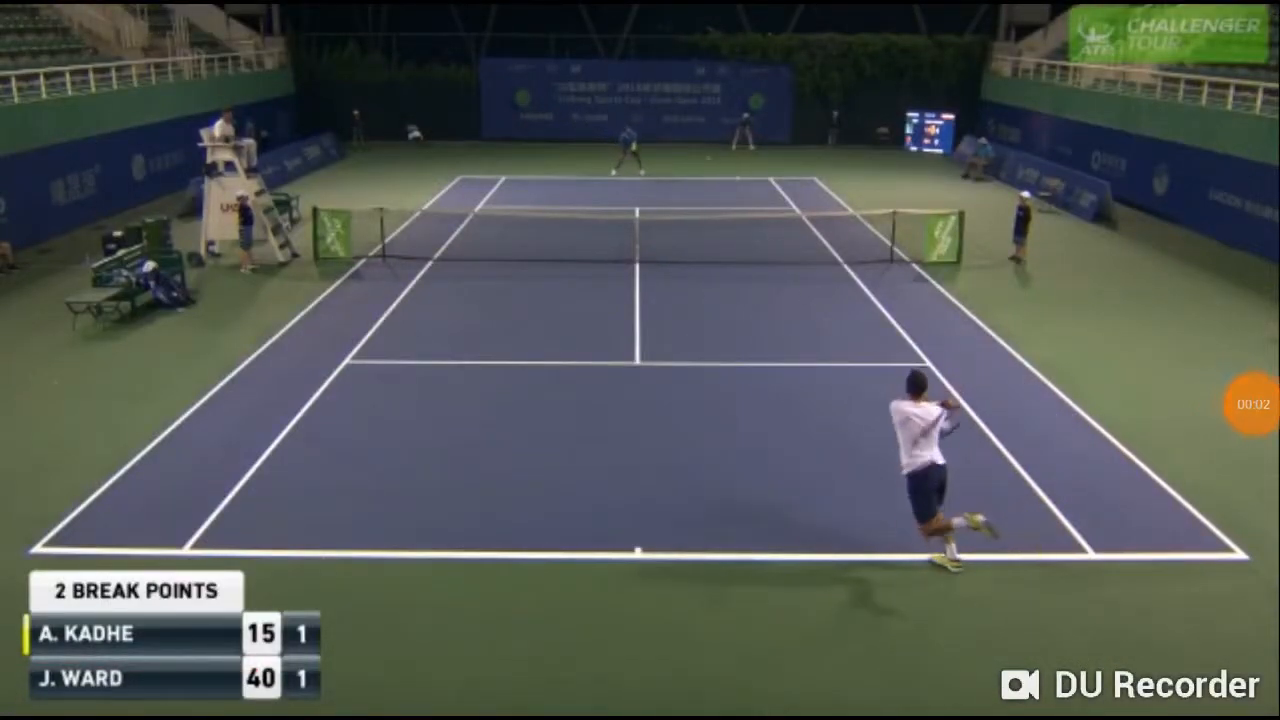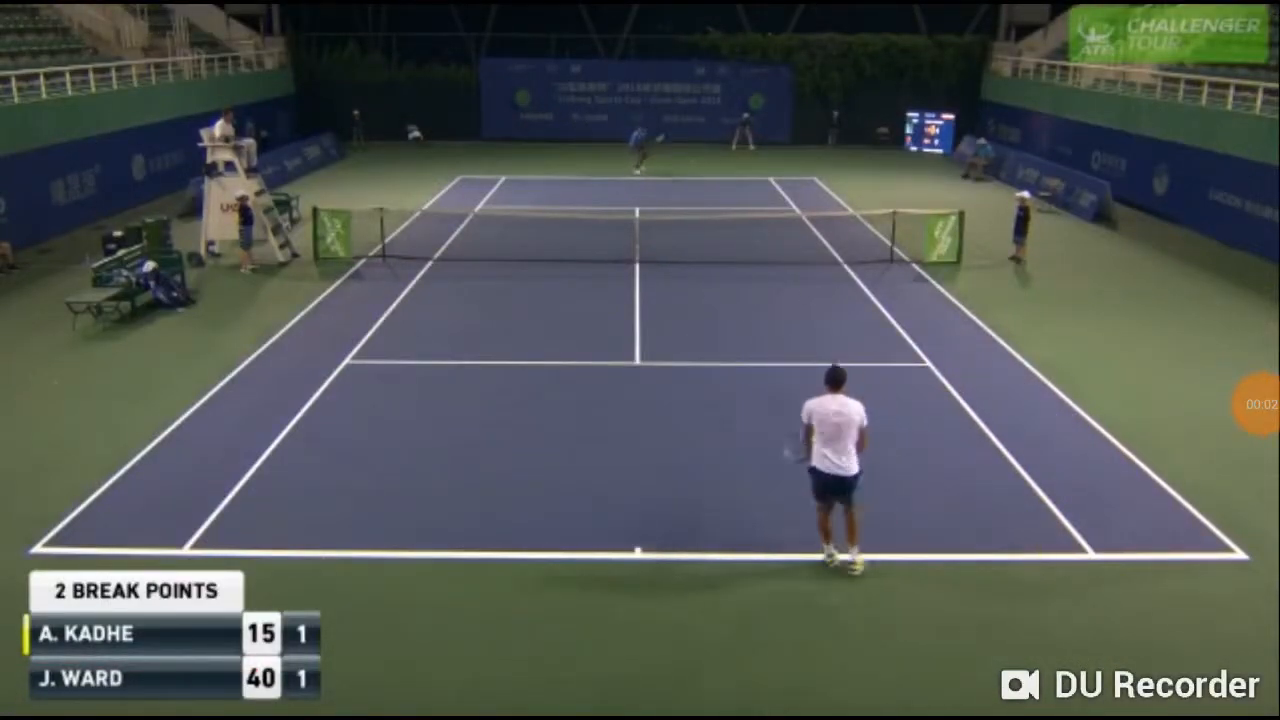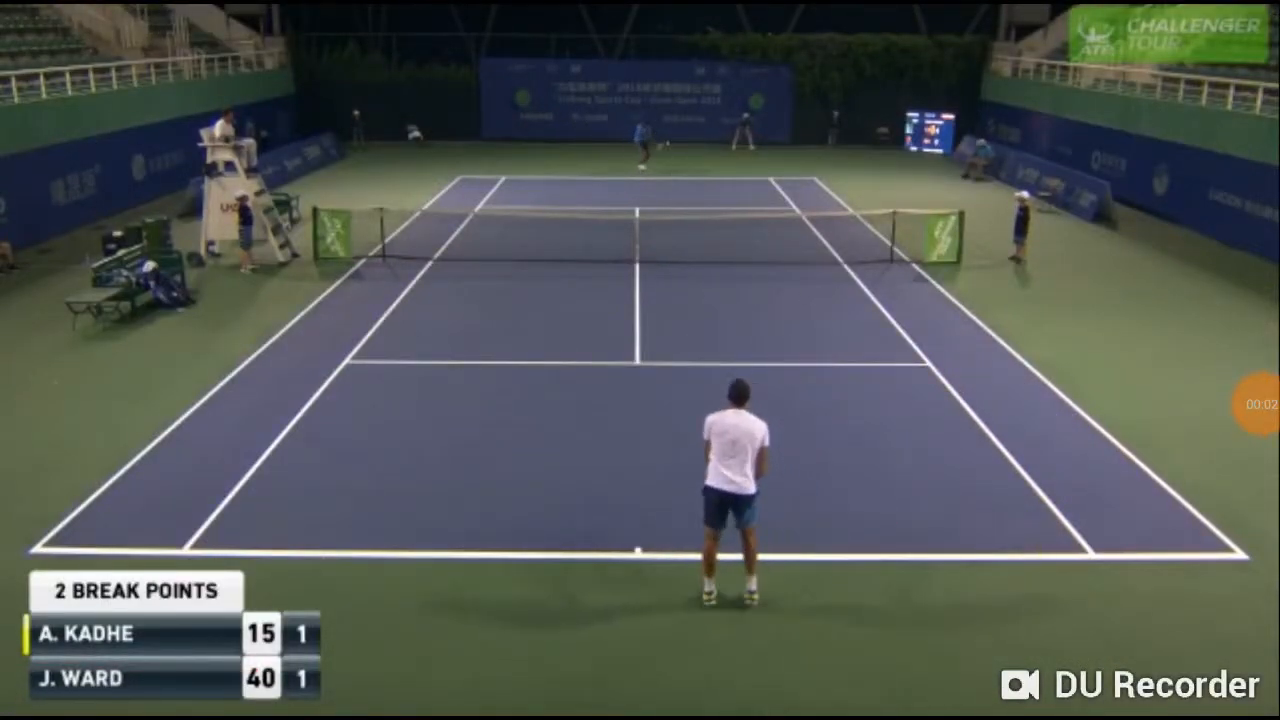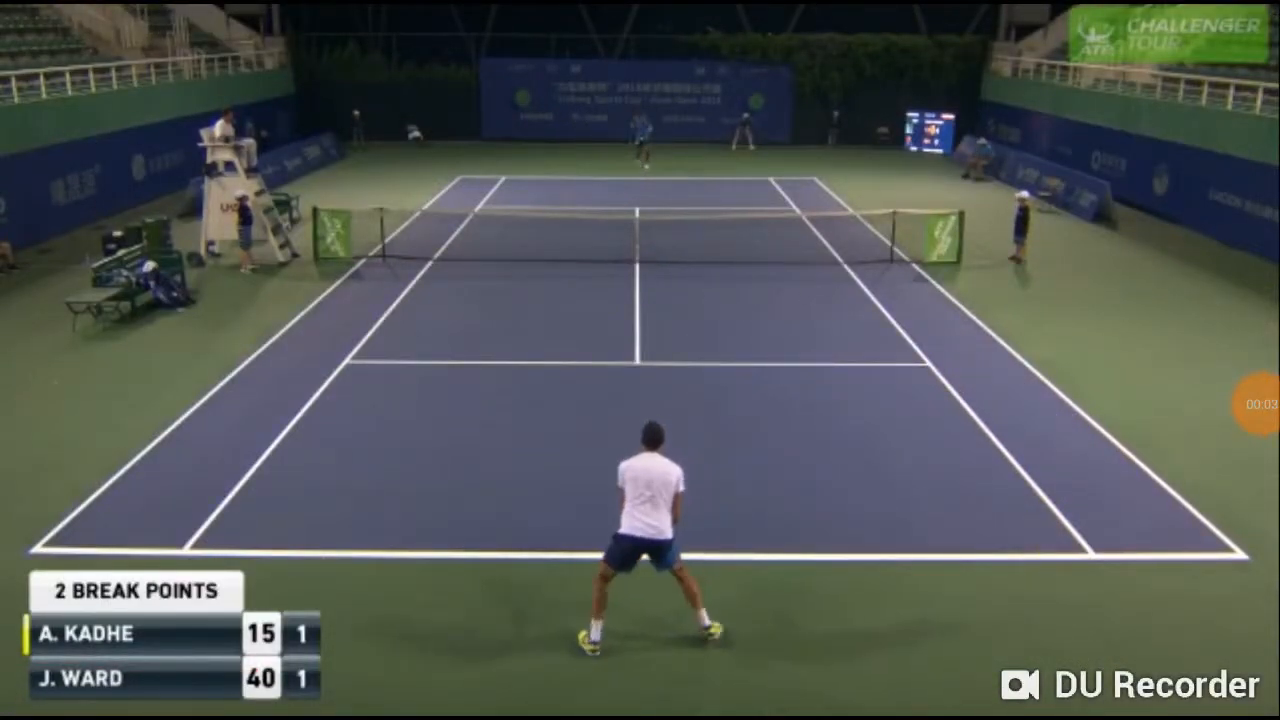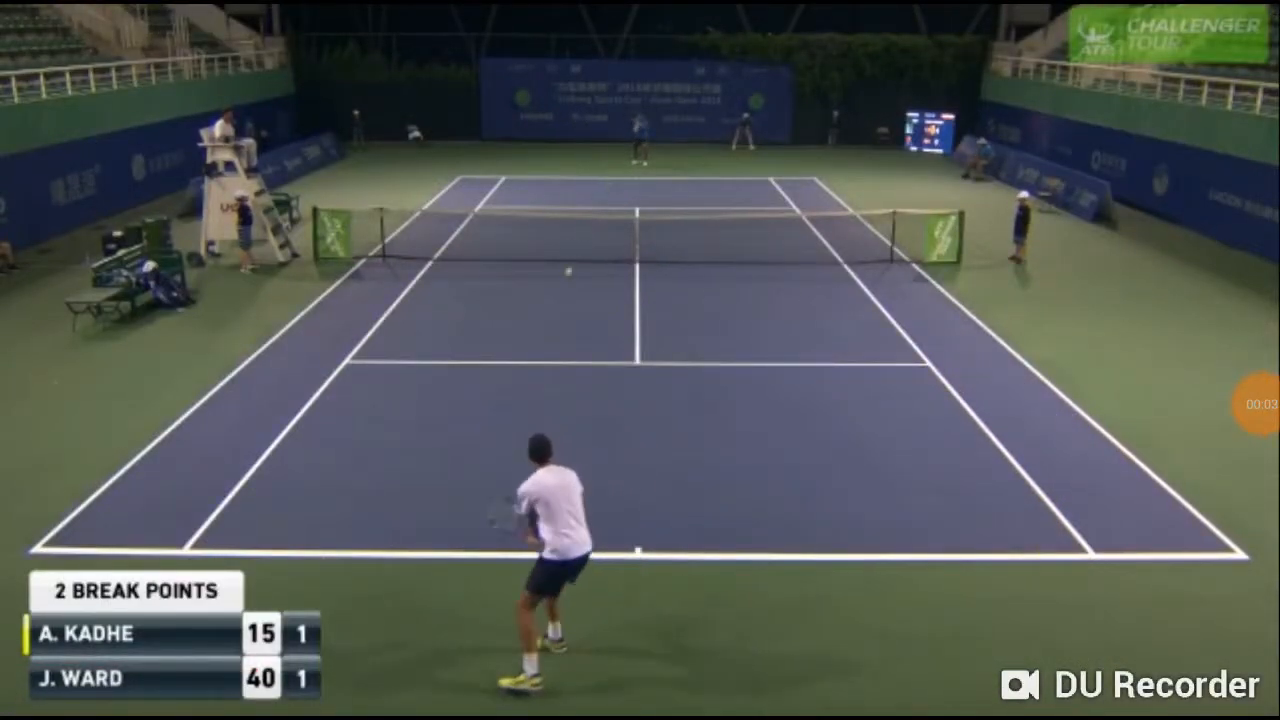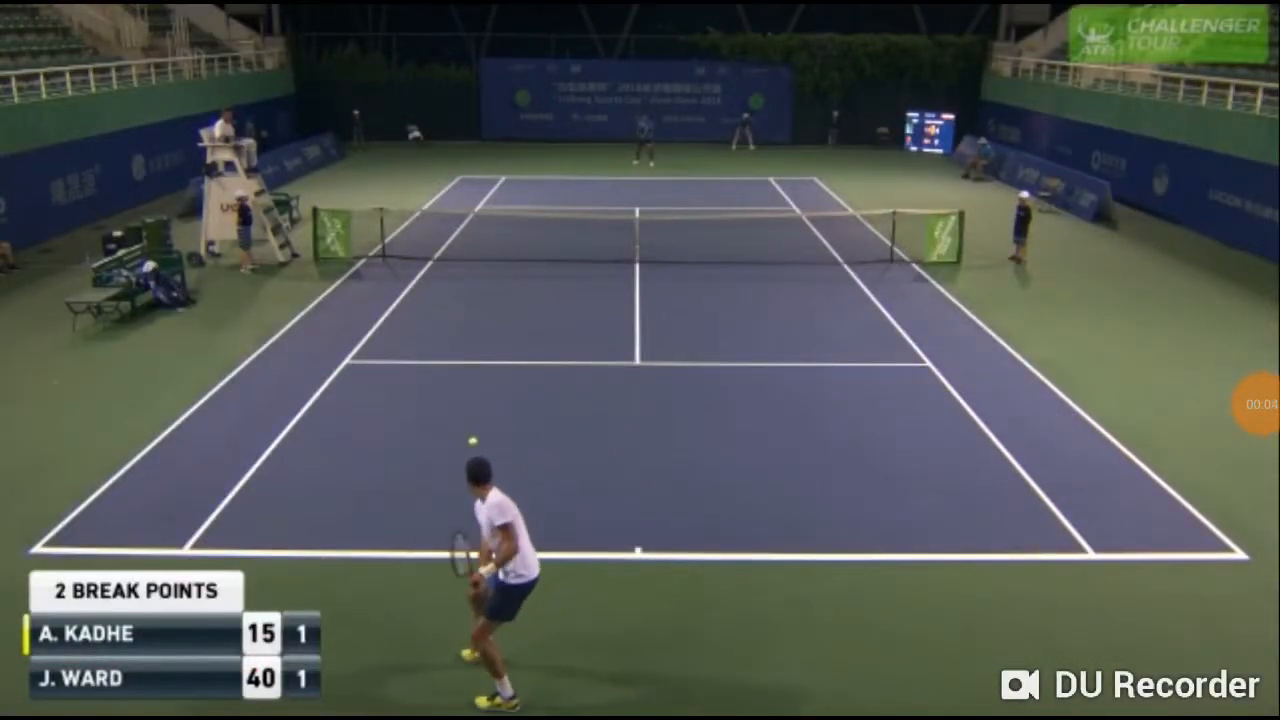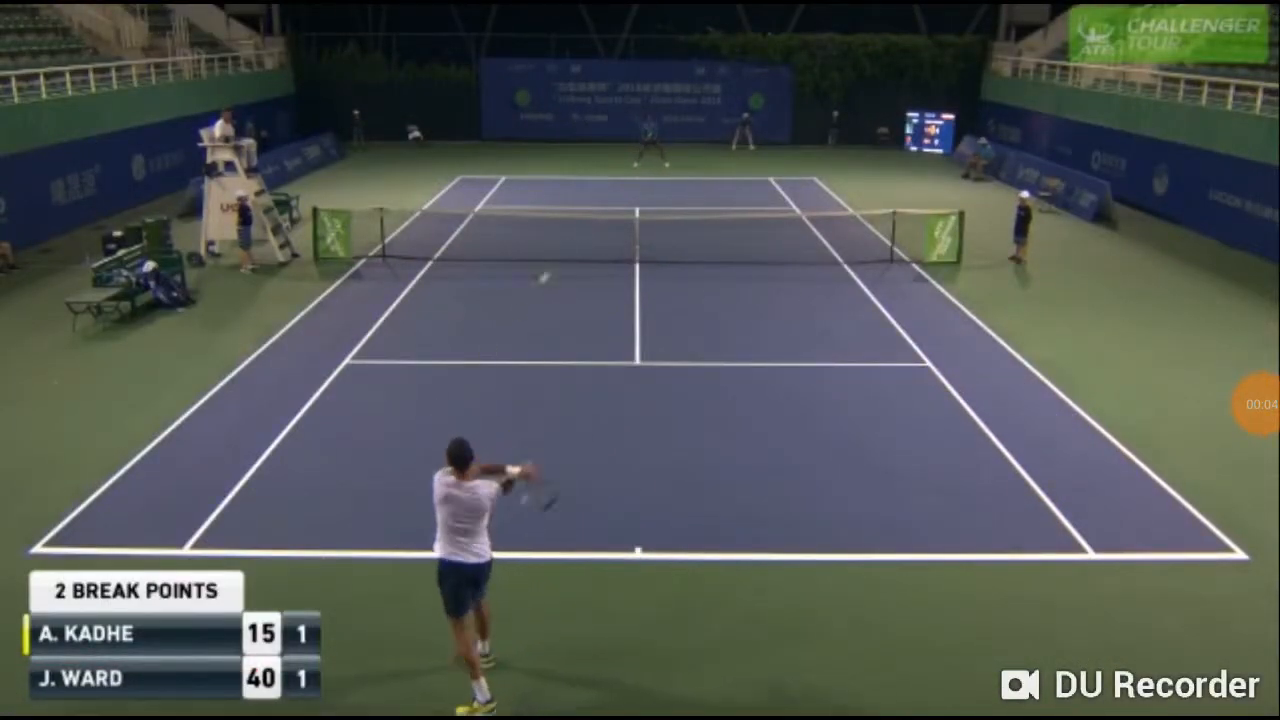
dt=0.4s
person 1, frame 1
left shoulder: (896, 408)
right shoulder: (937, 412)
left wrist: (941, 406)
left hip: (918, 472)
right hip: (938, 467)
left knee: (929, 527)
right knee: (933, 513)
left ankle: (971, 521)
right ankle: (952, 556)
person 1, frame 2
left shoulder: (811, 406)
right shoulder: (857, 407)
left elbow: (807, 439)
right elbow: (862, 444)
left wrist: (810, 454)
left hip: (822, 469)
right hip: (849, 470)
left knee: (824, 510)
right knee: (849, 511)
left ankle: (829, 553)
right ankle: (854, 559)
person 1, frame 3
left shoulder: (712, 420)
right shoulder: (759, 426)
left elbow: (708, 456)
right elbow: (761, 467)
left hip: (716, 487)
right hip: (745, 490)
left knee: (710, 540)
right knee: (749, 535)
left ankle: (709, 590)
right ankle: (752, 588)
person 1, frame 4
left shoulder: (626, 466)
right shoulder: (674, 470)
right elbow: (675, 515)
left hip: (629, 534)
right hip: (661, 536)
left knee: (602, 578)
right knee: (682, 574)
left ankle: (594, 638)
right ankle: (706, 624)
person 1, frame 5
left shoulder: (527, 489)
right shoulder: (571, 476)
left elbow: (532, 528)
left wrist: (537, 540)
left hip: (559, 555)
right hip: (583, 549)
left knee: (525, 606)
right knee: (550, 587)
left ankle: (530, 675)
right ankle: (555, 637)
person 1, frame 6
left shoulder: (496, 503)
right shoulder: (482, 504)
left elbow: (511, 546)
right elbow: (487, 543)
left wrist: (486, 571)
right wrist: (480, 573)
left hip: (518, 576)
right hip: (513, 572)
left knee: (479, 634)
right knee: (476, 597)
left ankle: (508, 696)
right ankle: (486, 652)
person 1, frame 7
left shoulder: (441, 479)
right shoulder: (487, 491)
left elbow: (477, 471)
left wrist: (511, 470)
left hip: (450, 562)
right hip: (480, 560)
left knee: (460, 630)
right knee: (478, 604)
left ankle: (484, 699)
right ankle: (483, 652)
